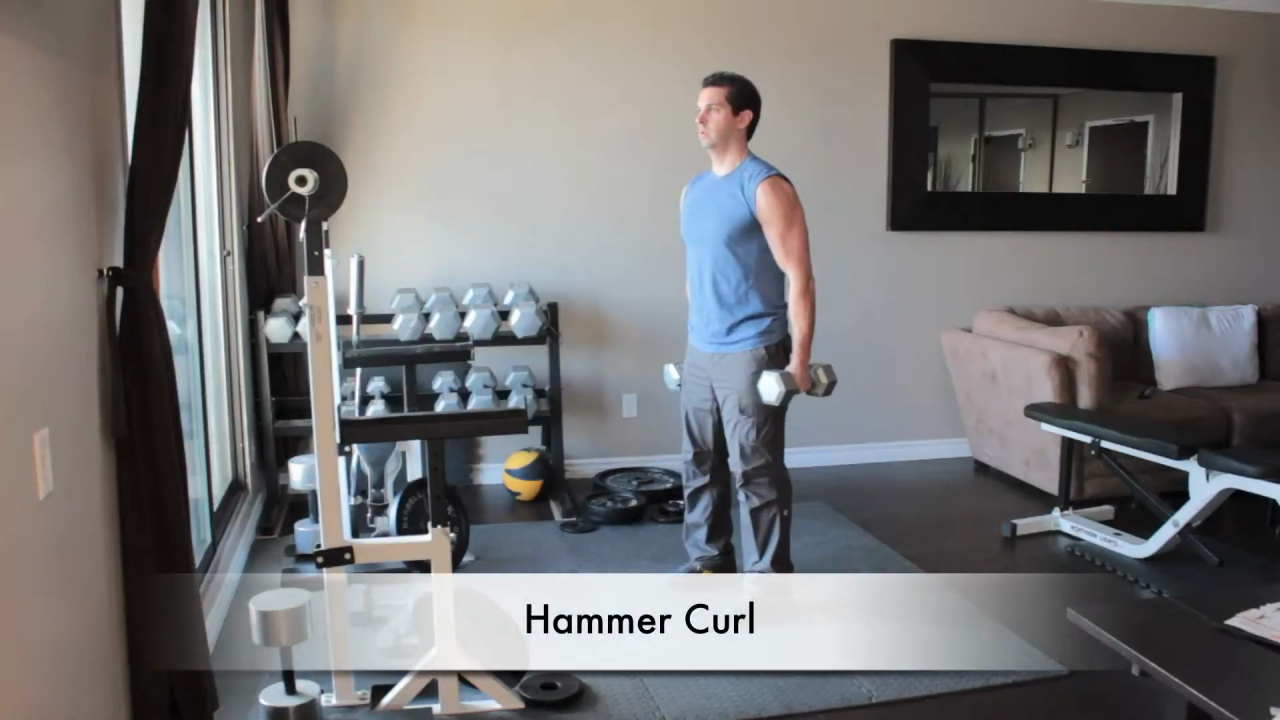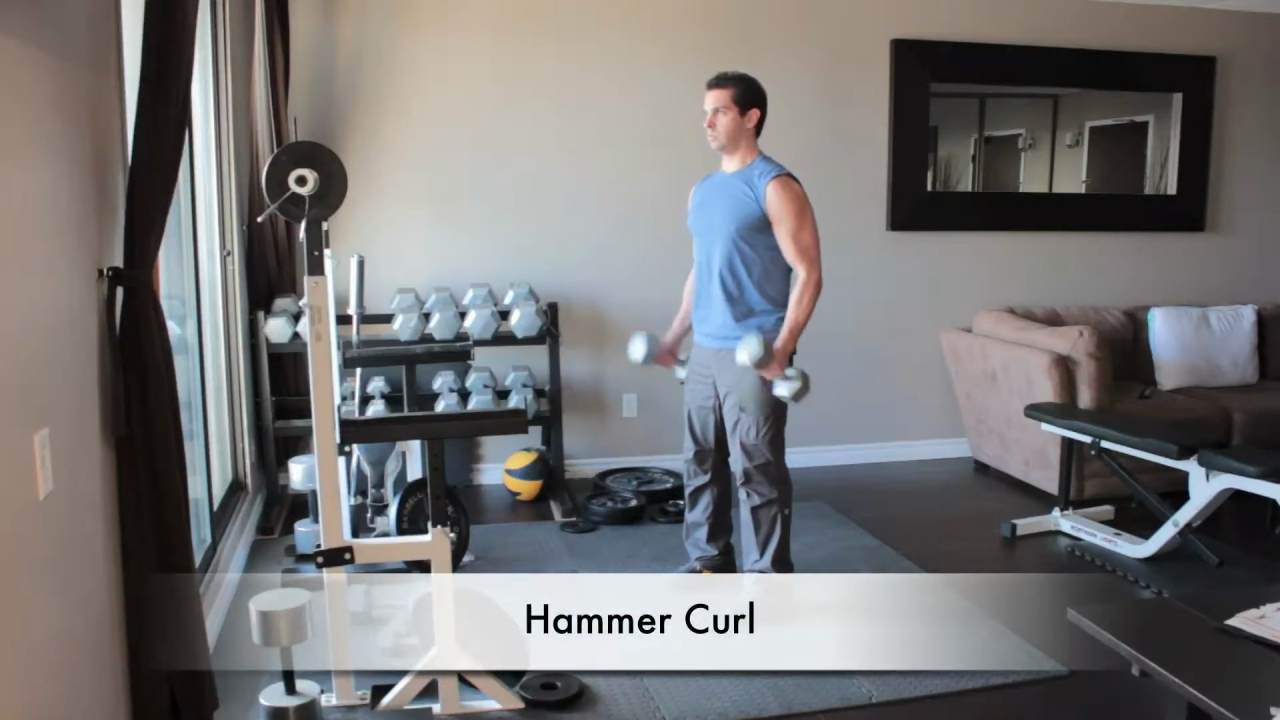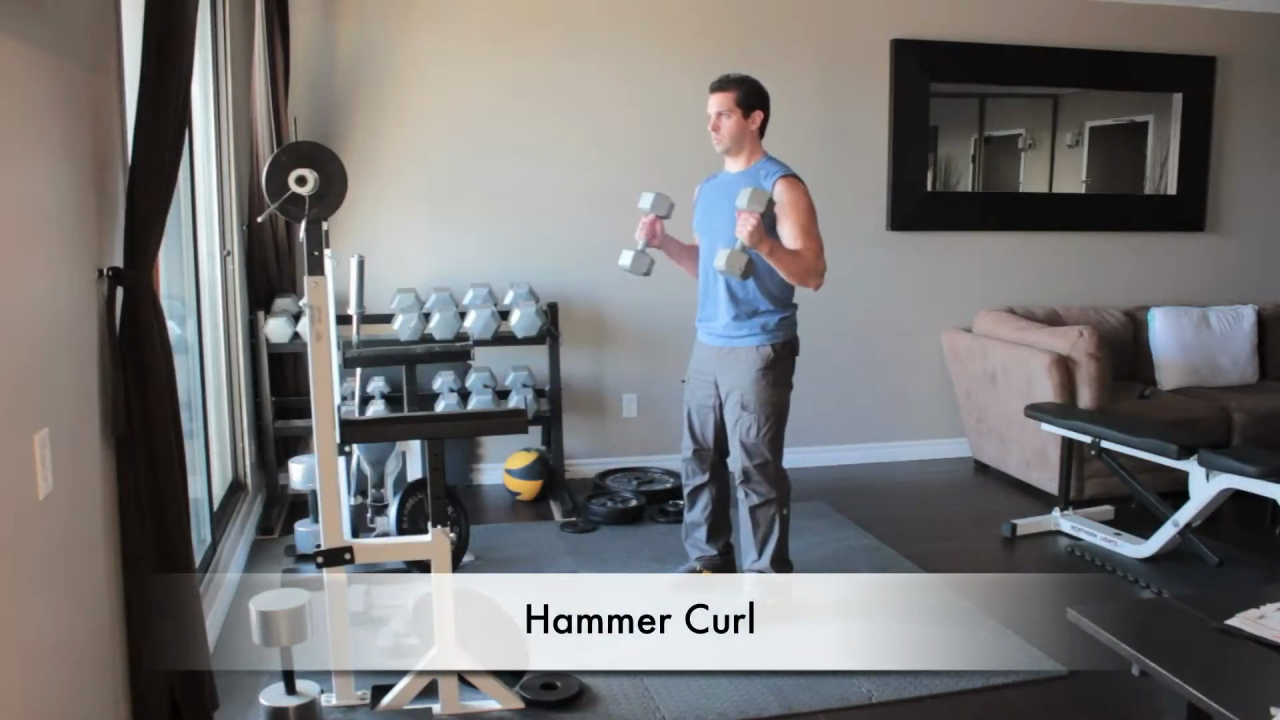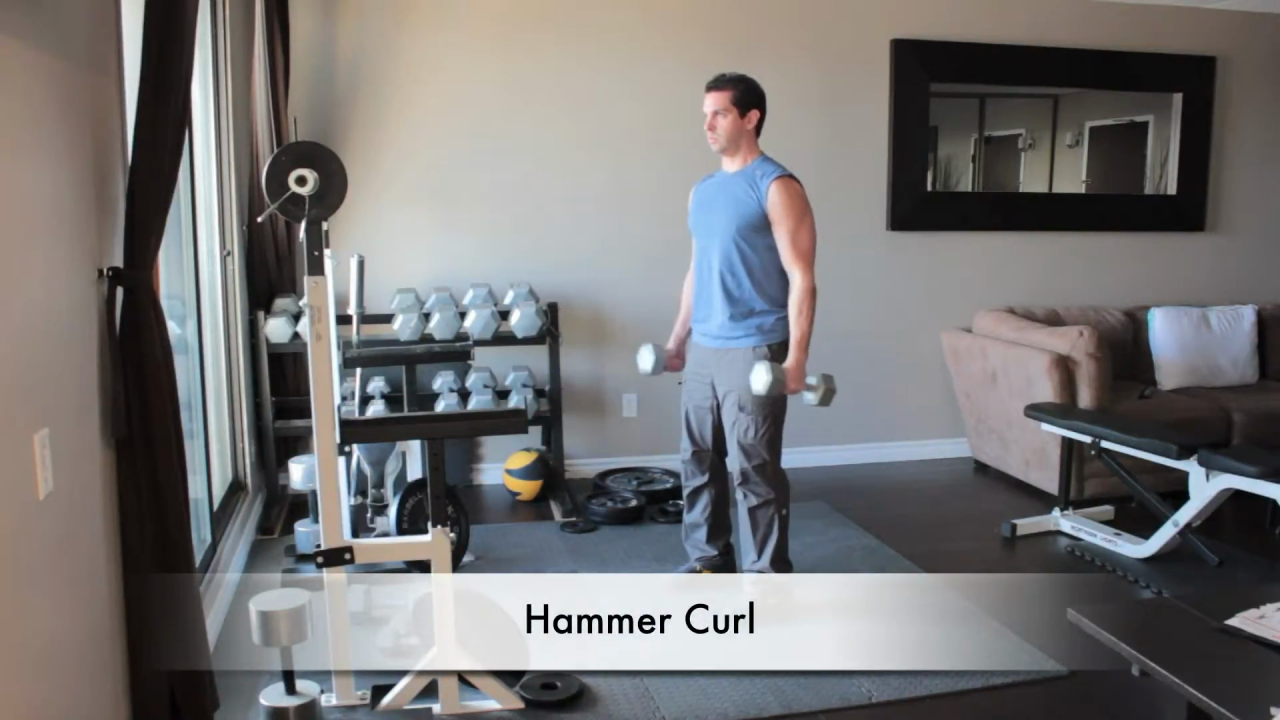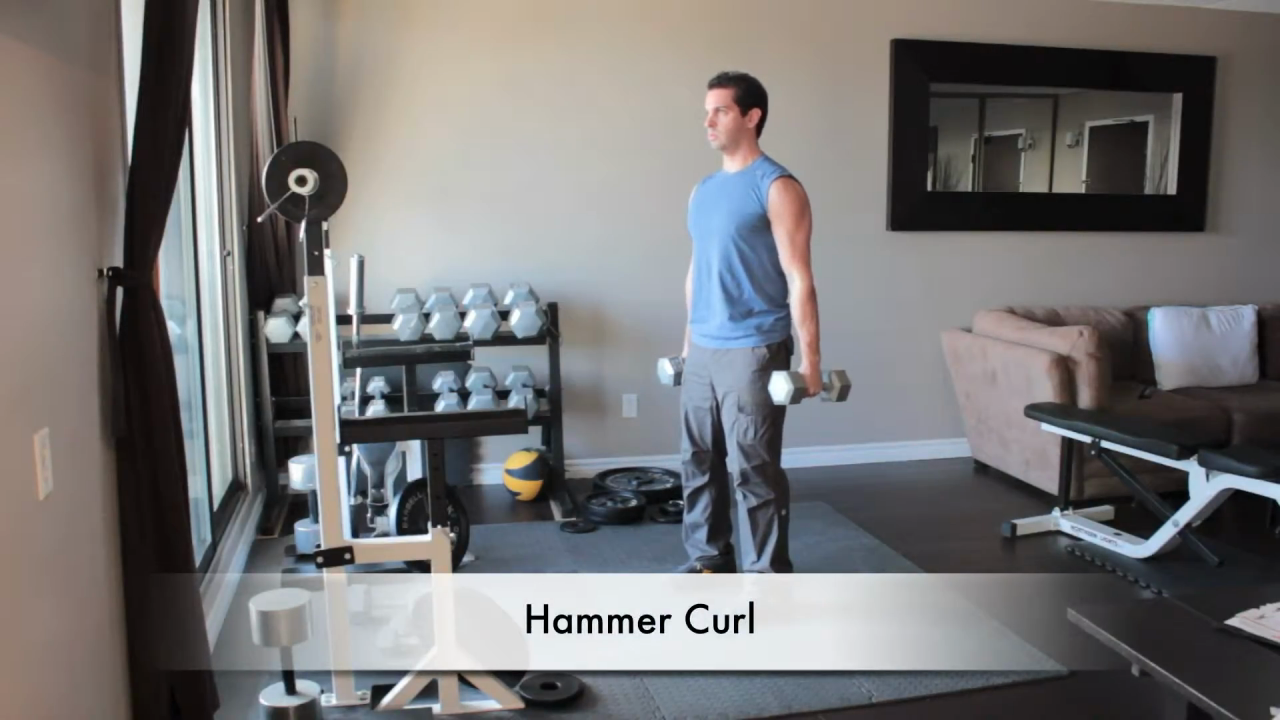
dt=1s
person 1, frame 1
left shoulder: (766, 188)
right shoulder: (692, 191)
left elbow: (799, 277)
left wrist: (799, 358)
left hip: (751, 354)
right hip: (700, 353)
left knee: (756, 471)
right knee: (700, 464)
left ankle: (769, 577)
right ankle: (709, 556)
person 1, frame 2
left shoulder: (775, 187)
right shoulder: (701, 190)
left elbow: (809, 273)
left wrist: (782, 347)
right wrist: (676, 335)
right hip: (706, 349)
left knee: (757, 469)
right knee: (701, 461)
left ankle: (768, 577)
right ankle: (709, 559)
person 1, frame 3
left shoulder: (781, 186)
right shoulder: (707, 189)
left elbow: (813, 273)
left wrist: (762, 243)
right wrist: (665, 243)
left hip: (758, 350)
right hip: (707, 346)
left knee: (755, 468)
right knee: (699, 459)
left ankle: (766, 576)
right ankle: (708, 559)
person 1, frame 4
left shoulder: (777, 188)
right shoulder: (703, 190)
left elbow: (801, 278)
left wrist: (796, 358)
right wrist: (678, 339)
left hip: (755, 352)
right hip: (704, 351)
left knee: (754, 470)
right knee: (699, 462)
left ankle: (768, 576)
right ankle: (709, 559)
person 1, frame 5
left shoulder: (777, 188)
right shoulder: (703, 190)
left elbow: (800, 279)
left wrist: (809, 360)
right wrist: (688, 342)
left hip: (753, 352)
right hip: (702, 351)
left knee: (754, 470)
right knee: (699, 463)
left ankle: (767, 575)
right ankle: (708, 559)
